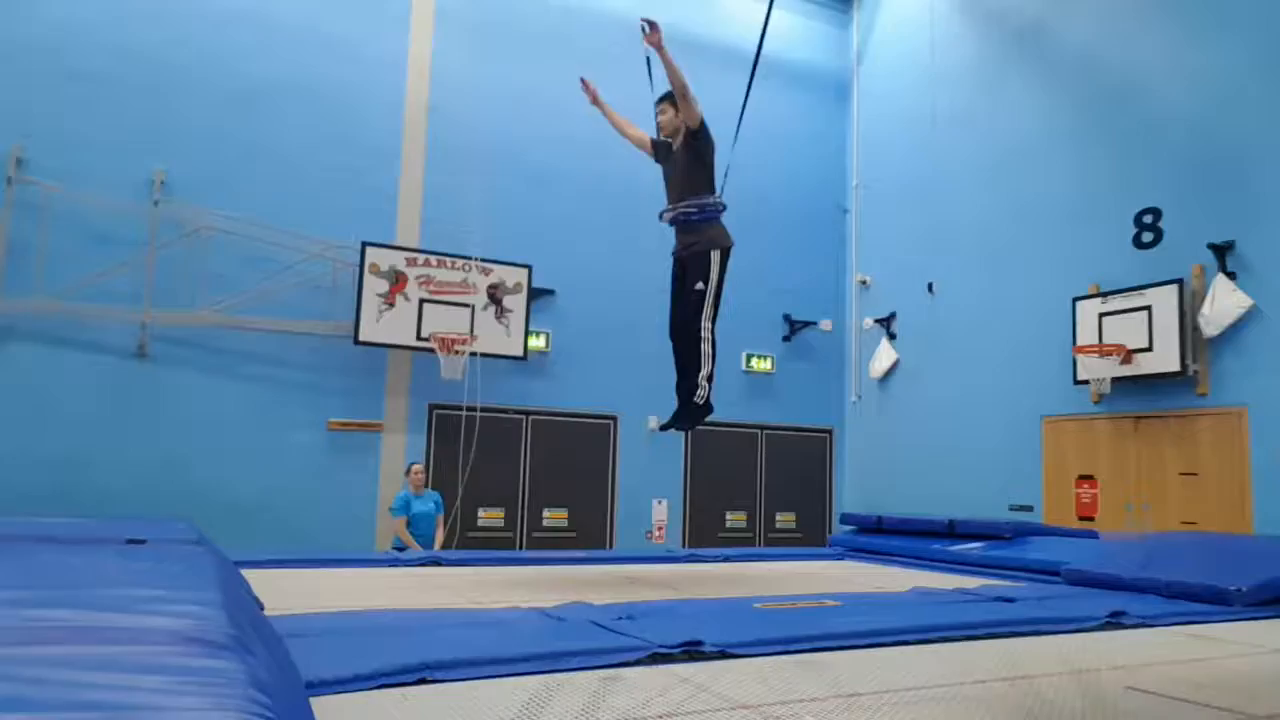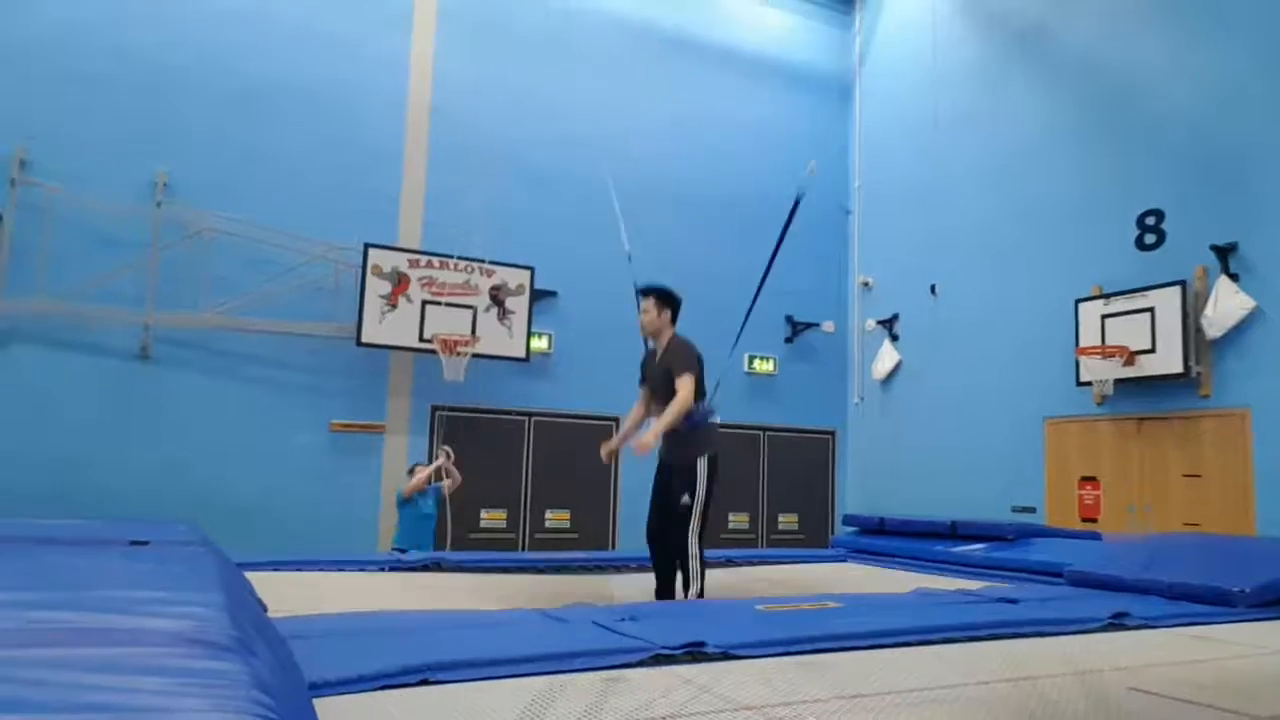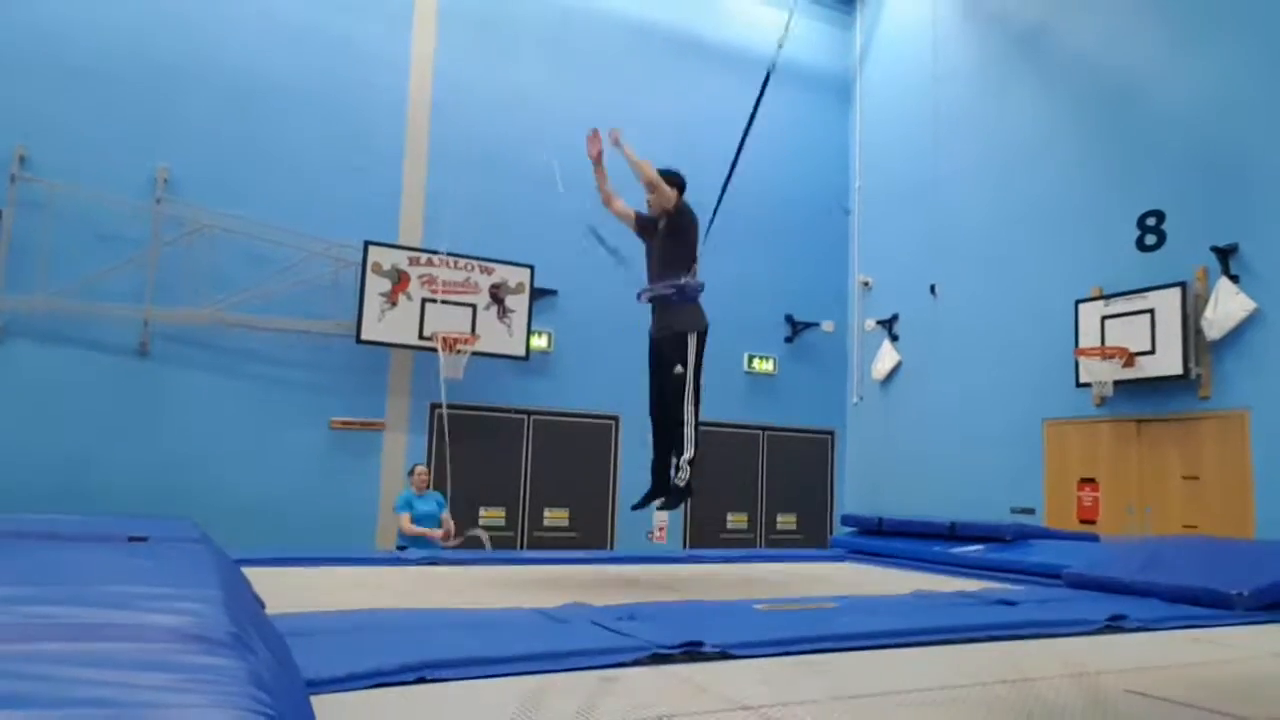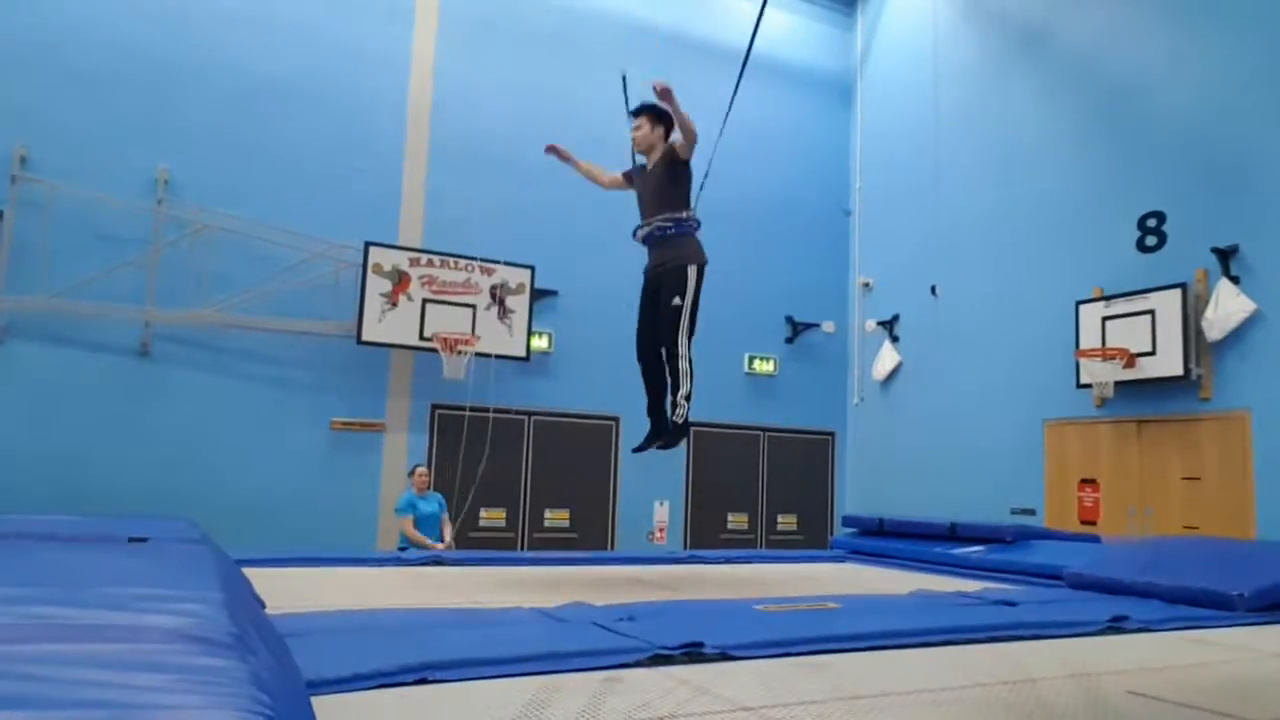
dt=0.5s
person 1, frame 1
left shoulder: (698, 139)
right shoulder: (666, 149)
left elbow: (685, 93)
right elbow: (631, 133)
left wrist: (660, 49)
right wrist: (598, 102)
left hip: (708, 244)
right hip: (684, 246)
left knee: (700, 323)
right knee: (680, 327)
left ankle: (700, 398)
right ankle: (687, 401)
person 1, frame 2
left shoulder: (682, 351)
right shoulder: (650, 359)
left elbow: (684, 399)
right elbow: (642, 407)
left wrist: (654, 433)
right wrist: (617, 441)
left hip: (696, 452)
right hip: (671, 453)
left knee: (686, 535)
right knee: (658, 533)
right ankle: (664, 599)
person 1, frame 3
left shoulder: (682, 218)
right shoulder: (651, 226)
left elbow: (652, 183)
right elbow: (613, 205)
left wrist: (623, 148)
right wrist: (598, 165)
left hip: (685, 325)
right hip: (662, 326)
left knee: (682, 407)
right knee: (660, 409)
left ankle: (681, 481)
right ankle: (660, 480)
person 1, frame 4
left shoulder: (674, 158)
right shoulder: (640, 172)
left elbow: (690, 135)
right elbow: (605, 180)
left wrist: (670, 102)
right wrist: (568, 158)
left hip: (682, 260)
right hip: (656, 264)
left knee: (675, 344)
right knee: (647, 348)
left ankle: (678, 419)
right ankle: (658, 424)
